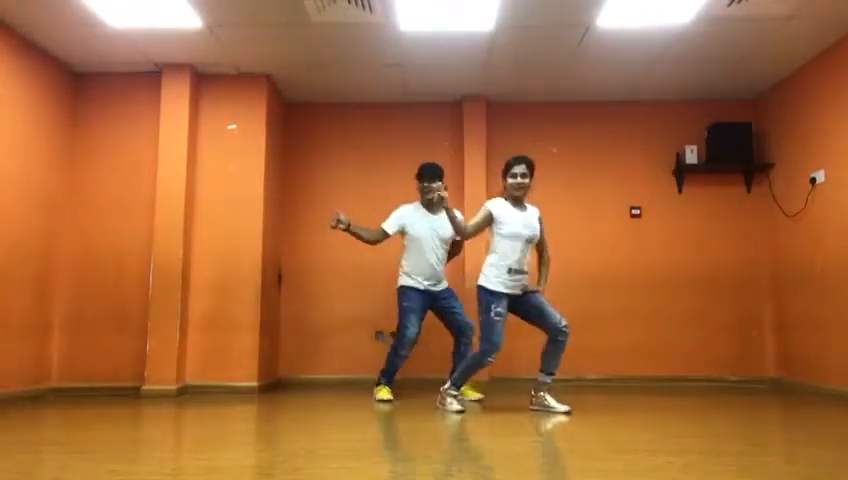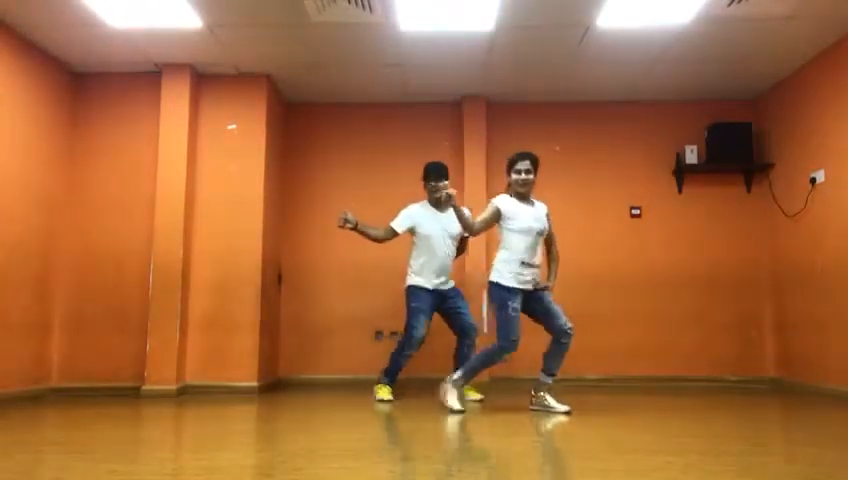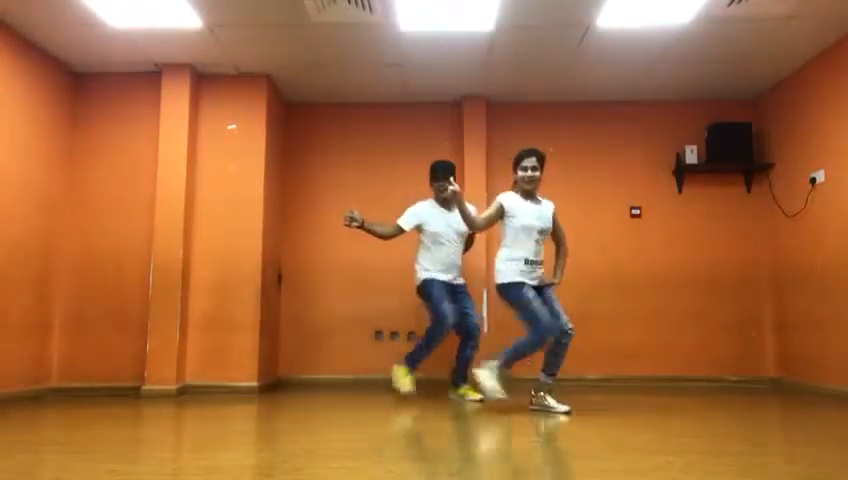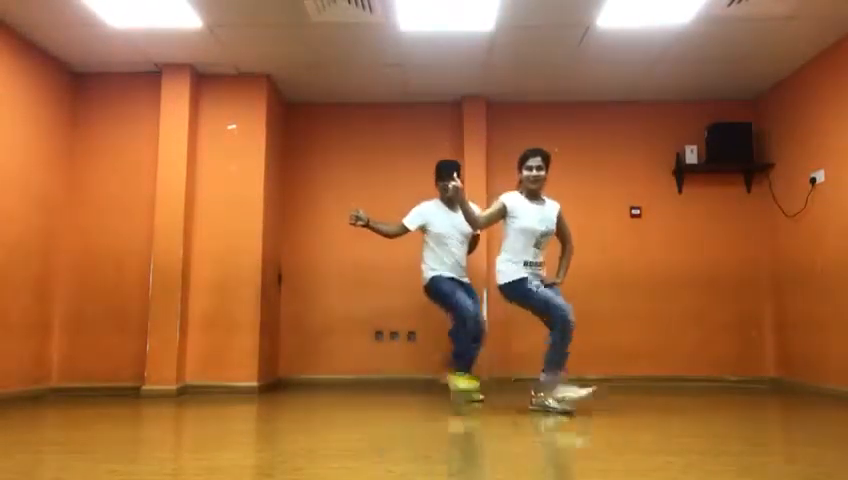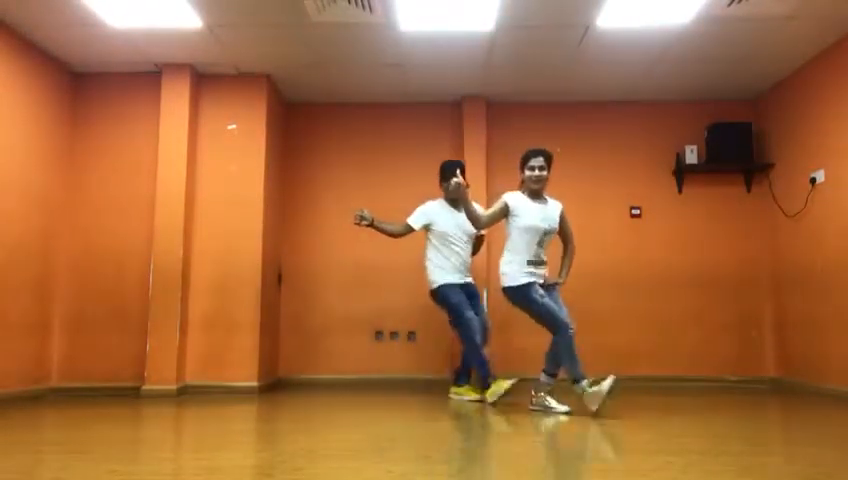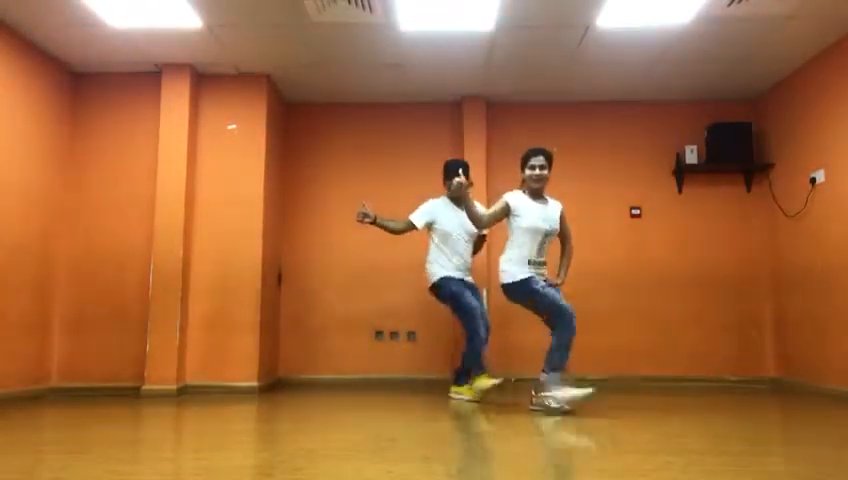
dt=0.1s
person 1, frame 1
left shoulder: (535, 214)
right shoulder: (495, 207)
left elbow: (544, 251)
right elbow: (465, 232)
left wrist: (541, 283)
right wrist: (447, 209)
left hip: (521, 288)
right hip: (494, 287)
left knee: (559, 329)
right knee: (489, 348)
left ankle: (540, 393)
right ankle: (448, 391)
person 1, frame 2
left shoulder: (542, 209)
right shoulder: (502, 204)
left elbow: (552, 247)
right elbow: (473, 228)
left wrist: (551, 280)
right wrist: (455, 206)
left hip: (531, 285)
right hip: (506, 283)
left knee: (564, 331)
right knee: (507, 343)
left ankle: (540, 393)
right ankle: (454, 383)
person 1, frame 3
left shoulder: (548, 207)
right shoulder: (506, 201)
left elbow: (561, 244)
right elbow: (476, 225)
left wrist: (556, 277)
right wrist: (459, 202)
left hip: (535, 279)
right hip: (511, 278)
left knee: (565, 331)
right knee: (545, 331)
left ankle: (540, 393)
right ankle: (493, 368)
person 1, frame 4
left shoulder: (553, 208)
right shoulder: (509, 201)
left elbow: (568, 244)
right elbow: (478, 223)
left wrist: (560, 276)
right wrist: (461, 199)
left hip: (538, 278)
right hip: (513, 278)
left knee: (564, 325)
right knee: (562, 315)
left ankle: (541, 393)
right ankle: (555, 383)
person 1, frame 5
left shoulder: (557, 208)
right shoulder: (512, 200)
left elbow: (569, 244)
right elbow: (481, 222)
left wrist: (562, 276)
right wrist: (462, 197)
left hip: (540, 278)
right hip: (516, 279)
left knee: (564, 330)
right knee: (562, 327)
left ankle: (540, 393)
right ankle: (584, 388)
person 1, frame 6
left shoulder: (556, 208)
right shoulder: (512, 199)
left elbow: (567, 244)
right elbow: (481, 222)
left wrist: (561, 277)
right wrist: (464, 196)
left hip: (538, 277)
right hip: (515, 277)
left knee: (562, 327)
right knee: (565, 317)
left ankle: (541, 392)
right ankle: (552, 387)
person 2, frame 1
left shoulder: (455, 217)
right shoulder: (406, 213)
right elbow: (374, 236)
left wrist: (436, 264)
right wrist: (348, 226)
left hip: (440, 287)
right hip: (412, 287)
left knee: (465, 329)
right knee: (407, 335)
left ankle: (458, 384)
right ankle: (383, 384)
person 2, frame 2
right shoulder: (414, 212)
right elbow: (383, 235)
left wrist: (441, 262)
right wrist: (356, 226)
left hip: (447, 287)
right hip: (420, 286)
left knee: (469, 330)
right knee: (415, 335)
right ankle: (385, 383)
person 2, frame 3
left shoulder: (468, 211)
right shoulder: (421, 210)
right elbow: (390, 231)
left wrist: (451, 258)
right wrist: (362, 224)
left hip: (456, 281)
right hip: (430, 279)
left knee: (472, 329)
right knee: (446, 318)
left ankle: (459, 383)
right ankle: (406, 367)
person 2, frame 4
left shoulder: (472, 211)
right shoulder: (426, 210)
right elbow: (394, 230)
left wrist: (456, 258)
right wrist: (367, 223)
left hip: (461, 280)
right hip: (437, 278)
left knee: (477, 329)
right knee: (467, 312)
left ankle: (461, 377)
right ankle: (457, 371)
person 2, frame 5
left shoulder: (476, 211)
right shoulder: (431, 209)
right elbow: (400, 230)
left wrist: (461, 261)
right wrist: (372, 223)
left hip: (465, 281)
right hip: (443, 282)
left knee: (479, 331)
right knee: (470, 325)
left ankle: (460, 384)
right ankle: (487, 384)
person 2, frame 6
left shoulder: (478, 210)
right shoulder: (433, 207)
right elbow: (401, 227)
left wrist: (461, 259)
right wrist: (375, 219)
left hip: (465, 279)
right hip: (442, 278)
left knee: (481, 330)
right knee: (472, 311)
left ankle: (460, 384)
right ankle: (477, 376)
